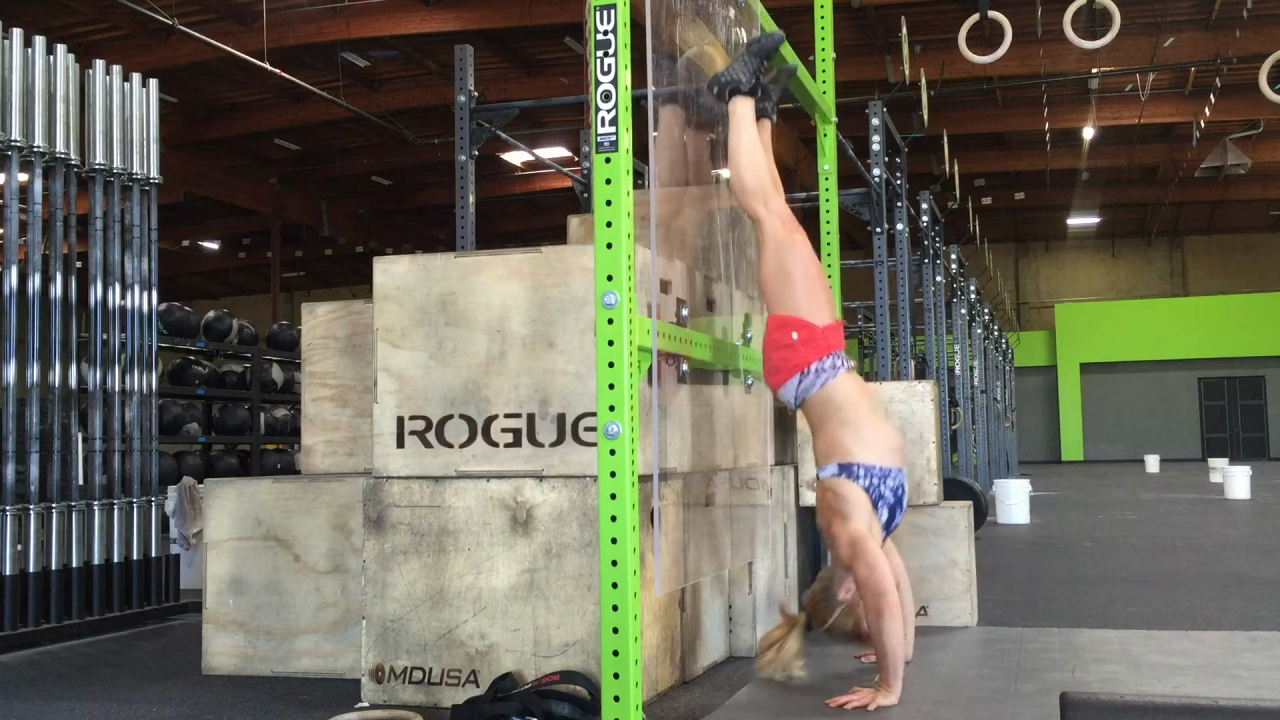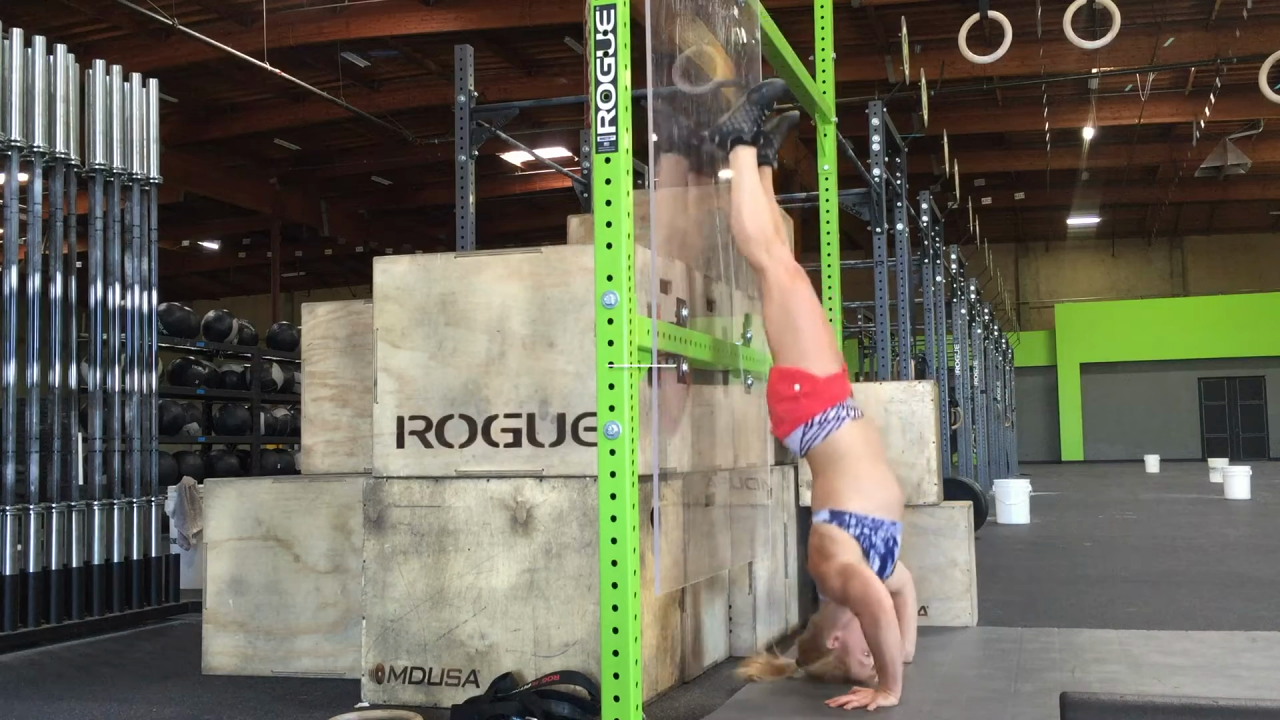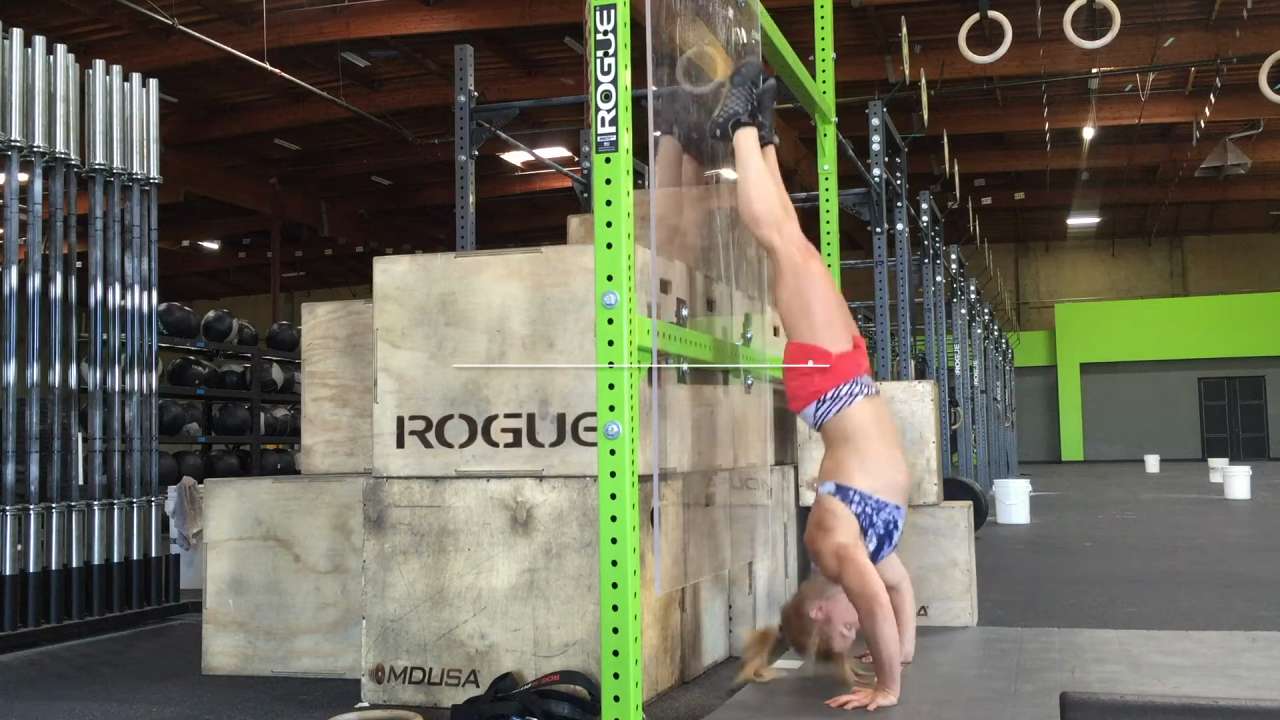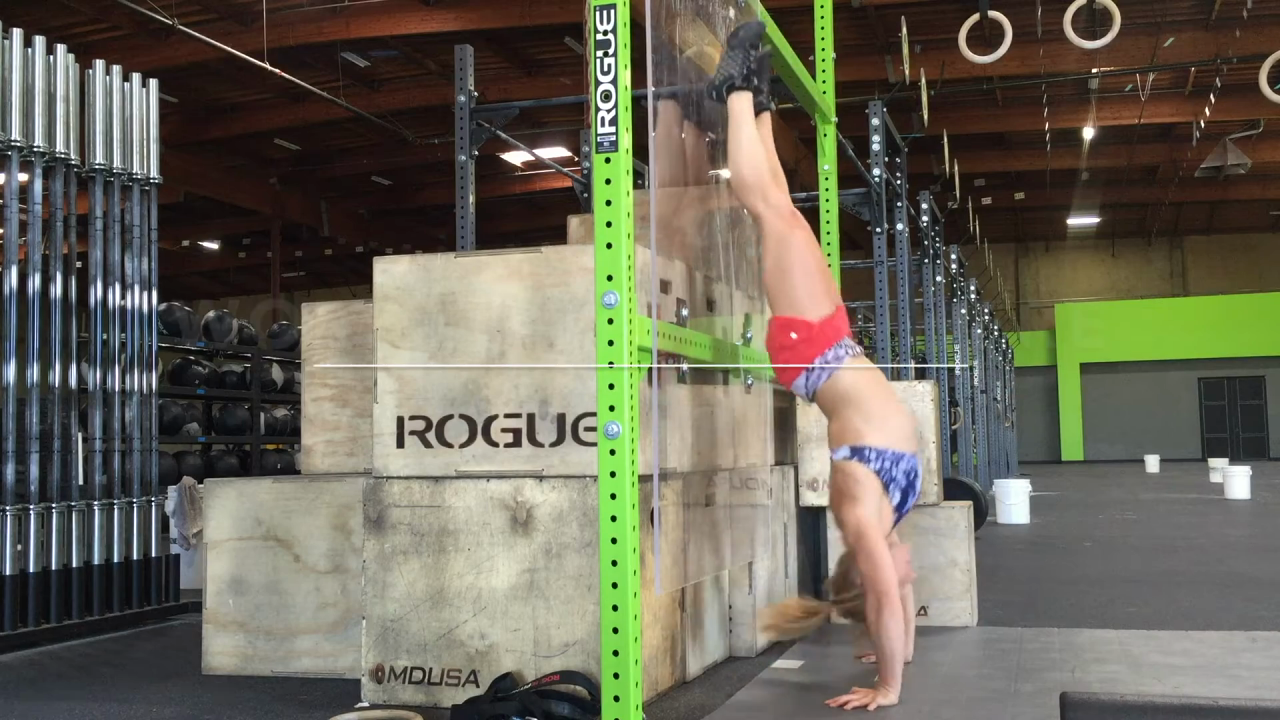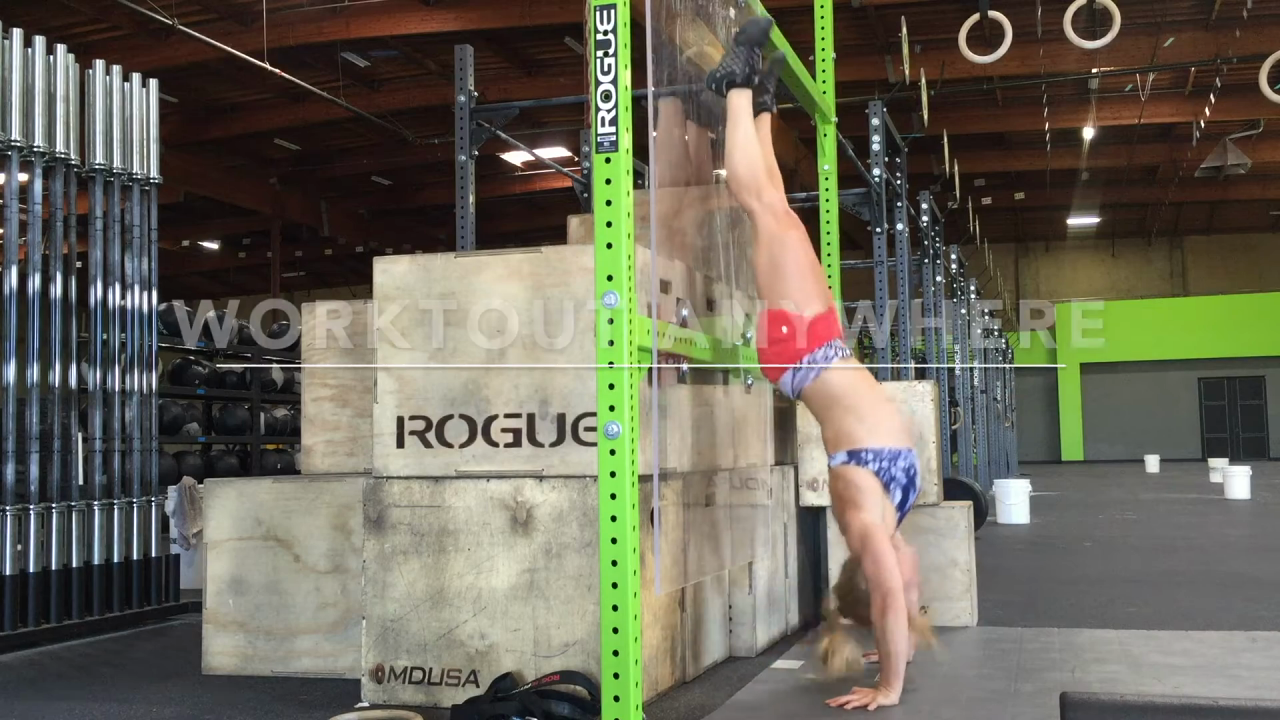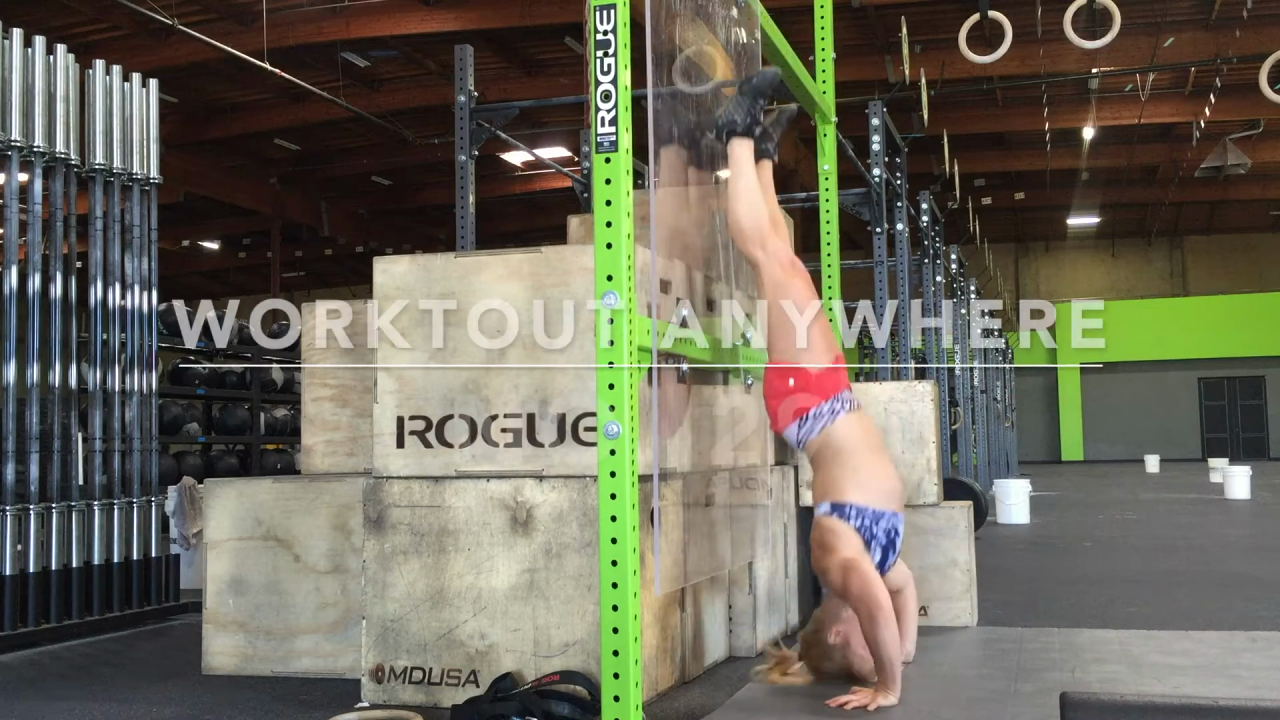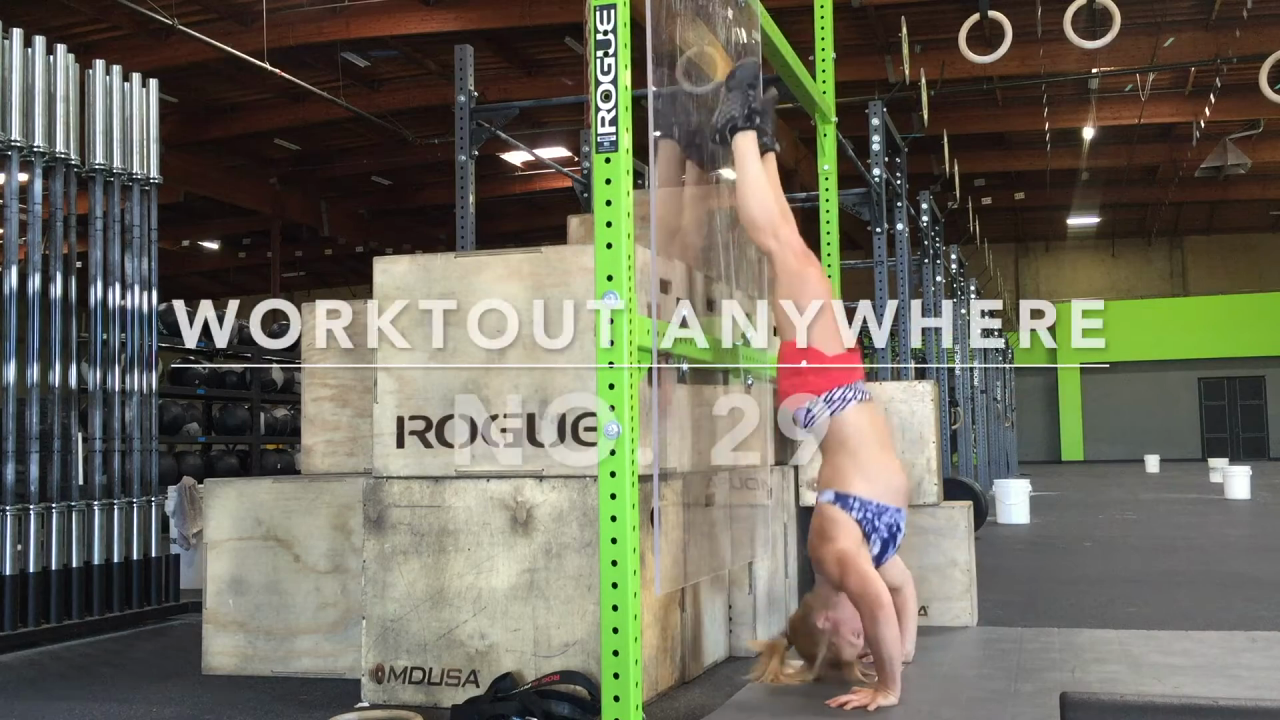
dt=0.2s
person 1, frame 1
left shoulder: (858, 522)
right shoulder: (852, 521)
left wrist: (895, 669)
right wrist: (889, 687)
left hip: (814, 360)
right hip: (808, 359)
left knee: (773, 216)
right knee: (770, 214)
left ankle: (755, 102)
right ankle: (743, 92)
person 1, frame 2
right shoulder: (837, 560)
left wrist: (895, 673)
left hip: (820, 402)
right hip: (814, 402)
left knee: (774, 260)
right knee: (772, 259)
left ankle: (758, 150)
right ankle: (744, 140)
person 1, frame 3
right shoulder: (836, 541)
left wrist: (897, 664)
right wrist: (887, 686)
left hip: (836, 377)
right hip: (830, 376)
left knee: (788, 245)
right knee: (785, 242)
right ankle: (745, 124)
person 1, frame 4
left shoulder: (869, 504)
right shoulder: (862, 503)
right wrist: (888, 686)
left hip: (823, 348)
right hip: (815, 347)
left knee: (777, 210)
right knee: (772, 208)
left ankle: (752, 96)
right ankle: (739, 89)
person 1, frame 5
left shoulder: (872, 506)
right shoulder: (865, 508)
right wrist: (889, 688)
left hip: (810, 349)
right hip: (801, 350)
left knee: (773, 213)
right knee: (767, 210)
left ankle: (755, 95)
right ankle: (740, 83)
person 1, frame 6
right shoulder: (841, 550)
left wrist: (897, 666)
right wrist: (888, 685)
left hip: (816, 395)
right hip: (810, 395)
left knee: (775, 256)
right knee: (771, 256)
left ankle: (758, 144)
right ankle: (742, 132)
person 1, frame 7
right shoulder: (839, 545)
left wrist: (895, 672)
right wrist: (887, 687)
left hip: (829, 384)
right hip: (824, 384)
left knee: (786, 248)
right knee: (783, 247)
left ankle: (756, 135)
right ankle: (744, 128)
